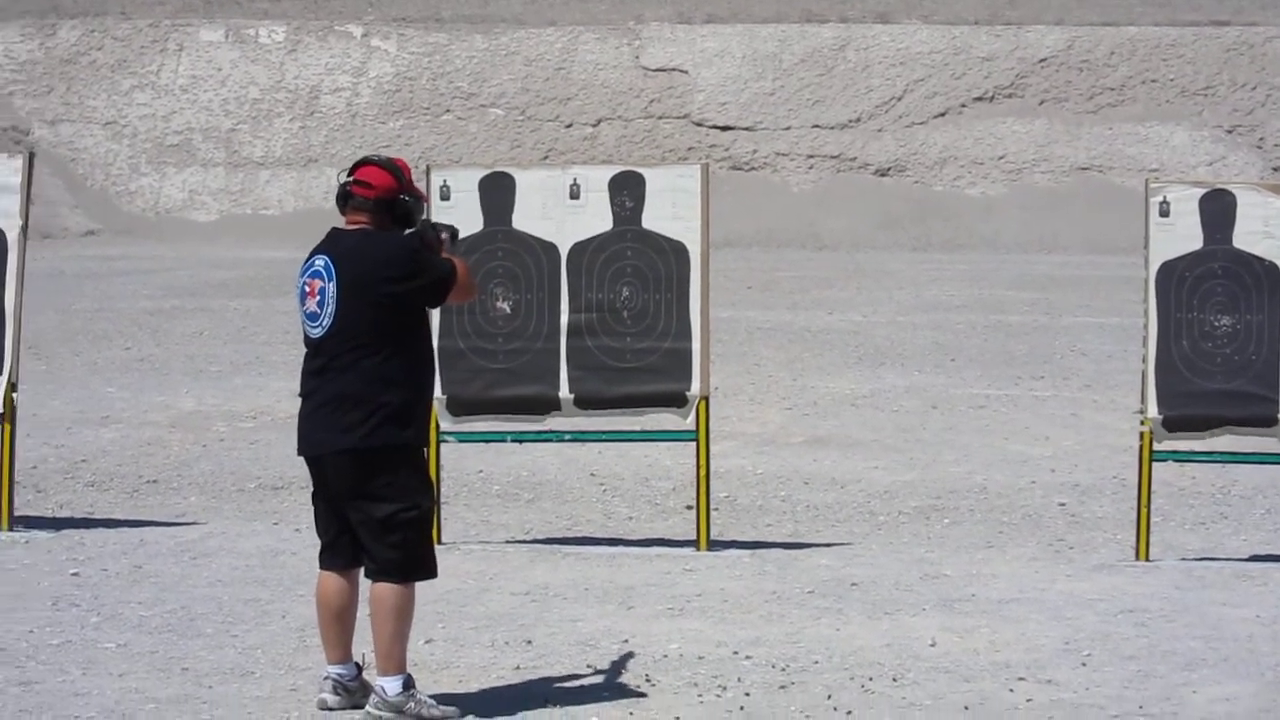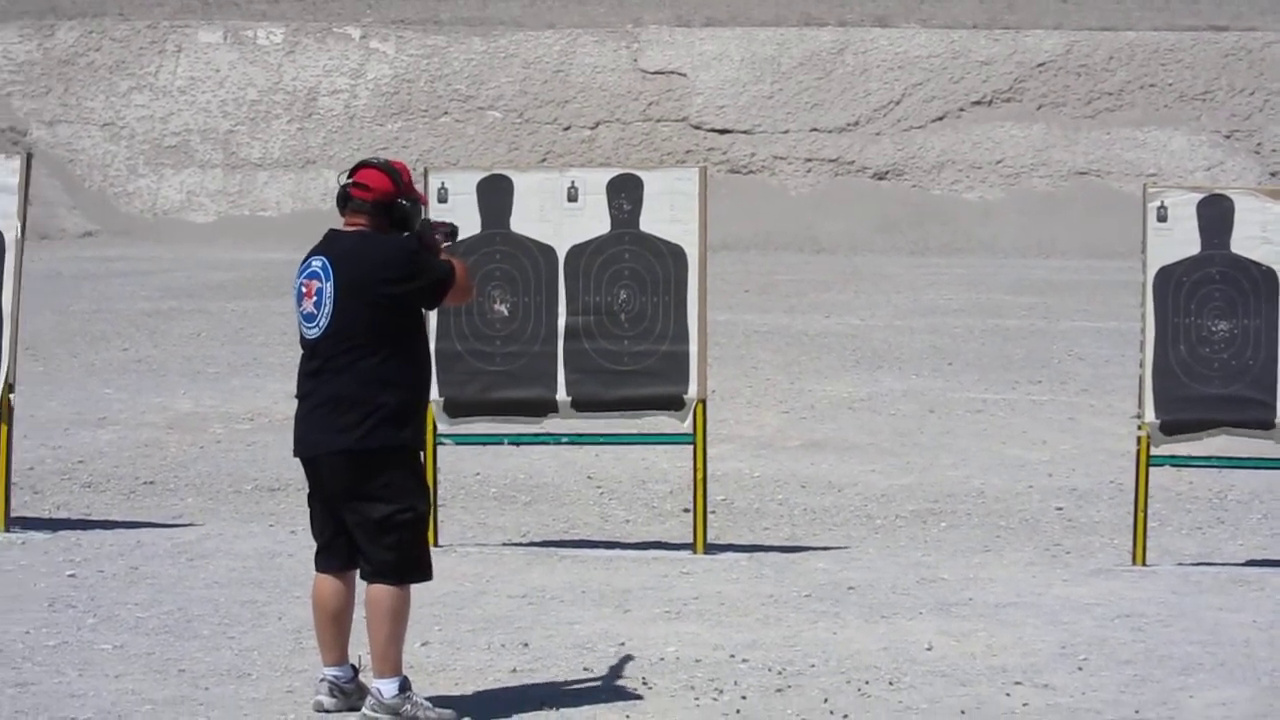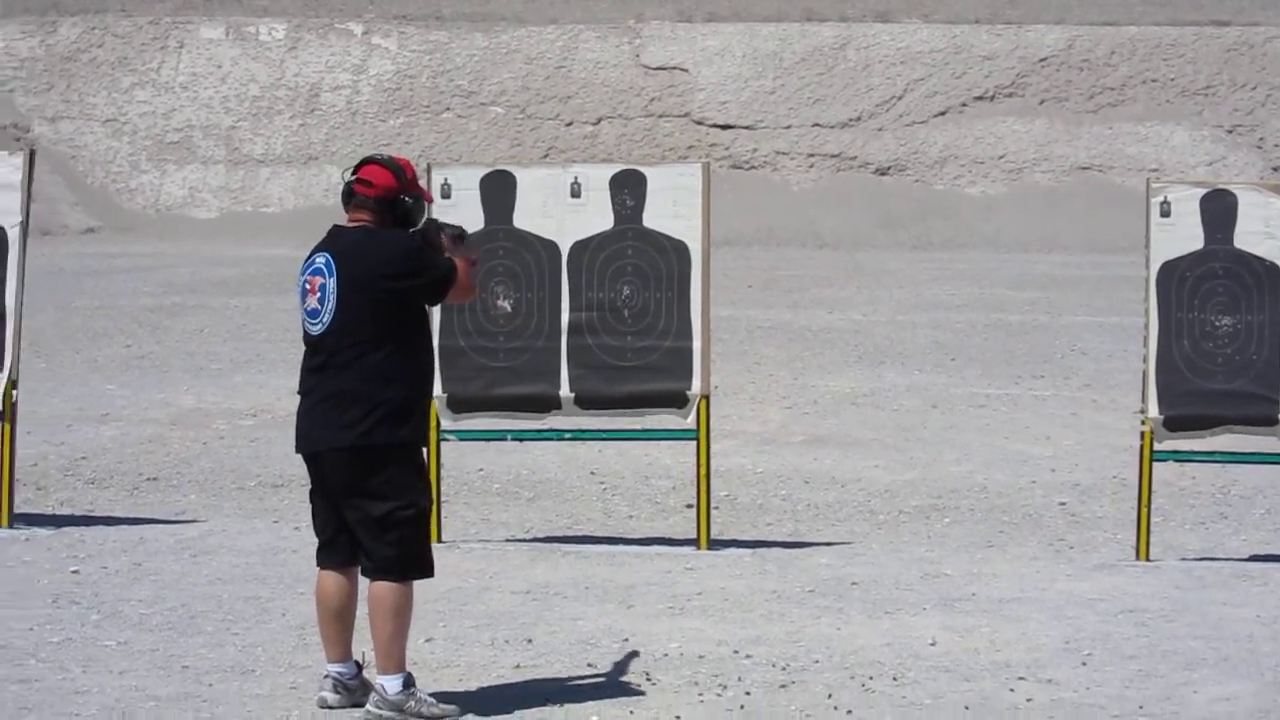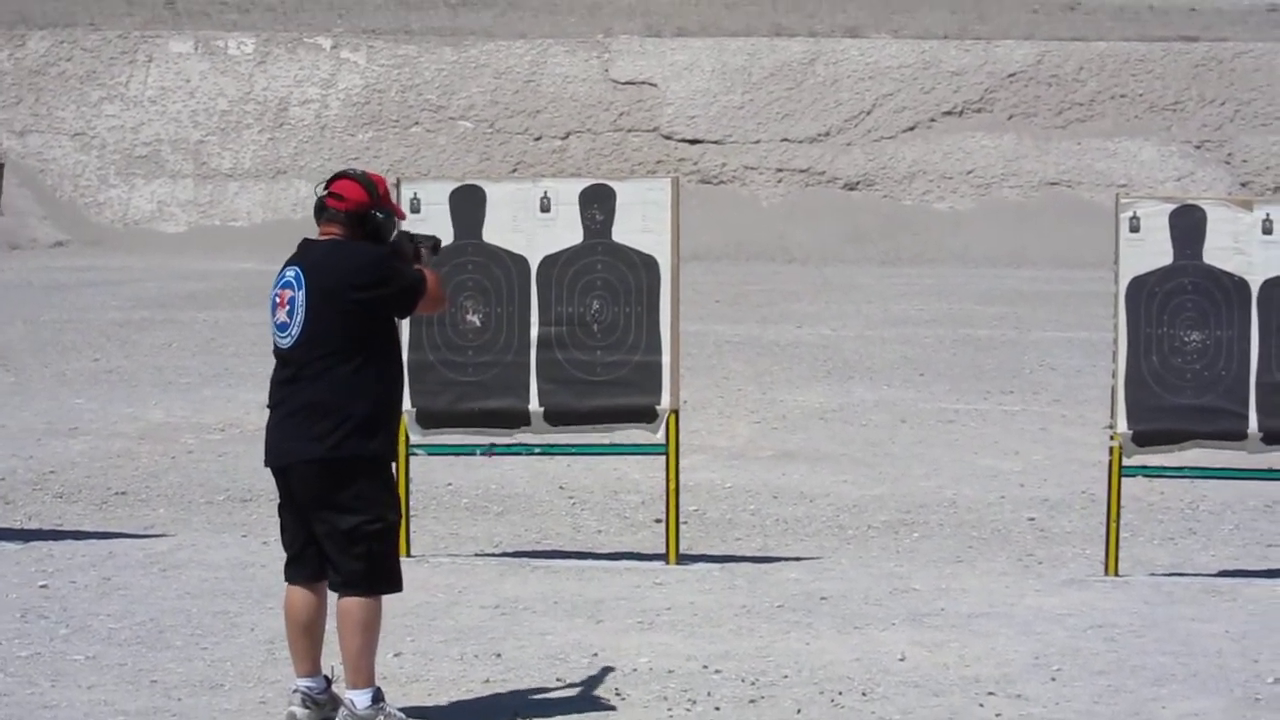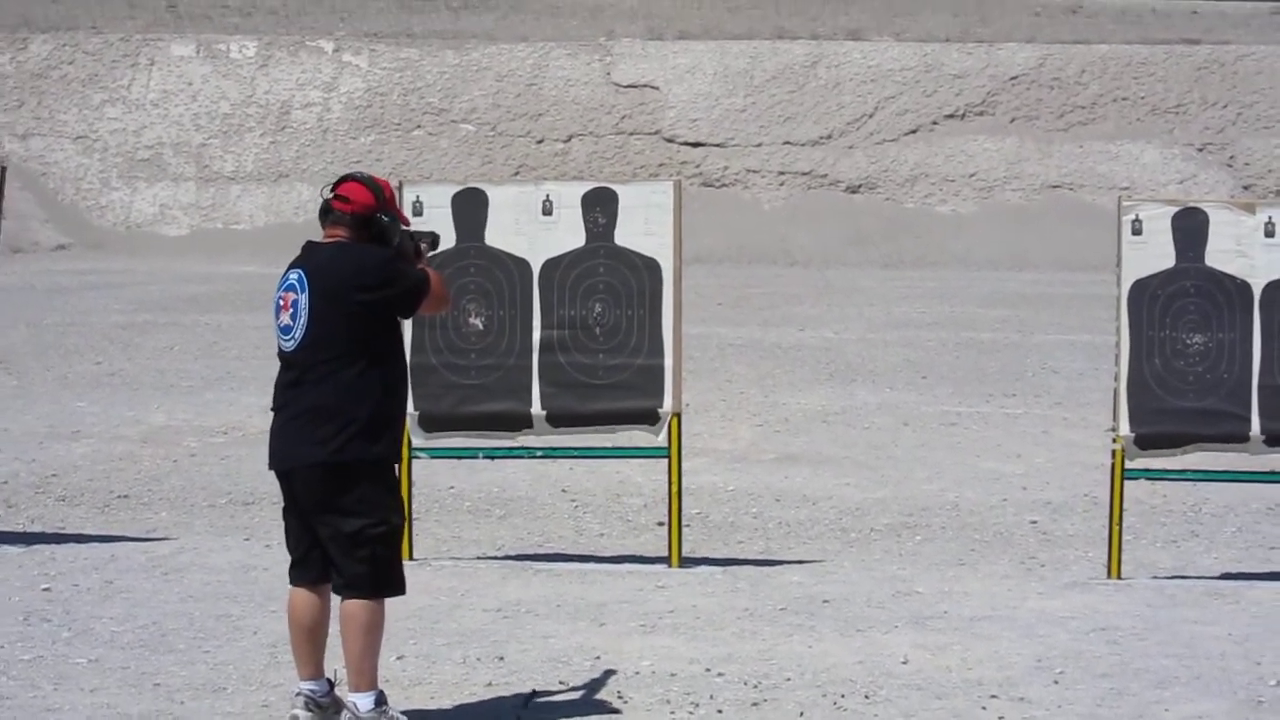
dt=0.2s
person 1, frame 1
left shoulder: (320, 256)
right shoulder: (393, 252)
right elbow: (463, 287)
left wrist: (422, 253)
right wrist: (435, 249)
left hip: (323, 434)
right hip: (377, 438)
left knee: (338, 558)
right knee: (394, 564)
person 1, frame 2
left shoulder: (318, 257)
right shoulder: (391, 254)
right elbow: (460, 289)
left wrist: (421, 254)
right wrist: (433, 250)
left hip: (320, 435)
right hip: (373, 439)
left knee: (335, 560)
right knee: (389, 566)
person 1, frame 3
left shoulder: (323, 252)
right shoulder: (394, 250)
right elbow: (462, 287)
left wrist: (430, 253)
right wrist: (444, 250)
left hip: (322, 431)
right hip: (374, 435)
left knee: (337, 557)
right knee: (392, 562)
person 1, frame 4
left shoulder: (295, 266)
right shoulder: (362, 263)
right elbow: (433, 299)
left wrist: (398, 264)
right wrist: (409, 260)
left hip: (292, 445)
right hip: (343, 449)
left knee: (307, 572)
right knee: (360, 577)
person 1, frame 5
left shoulder: (300, 268)
right shoulder: (366, 265)
right elbow: (437, 297)
left wrist: (400, 264)
right wrist: (411, 260)
left hip: (295, 449)
right hip: (347, 452)
left knee: (310, 574)
right knee: (363, 580)
